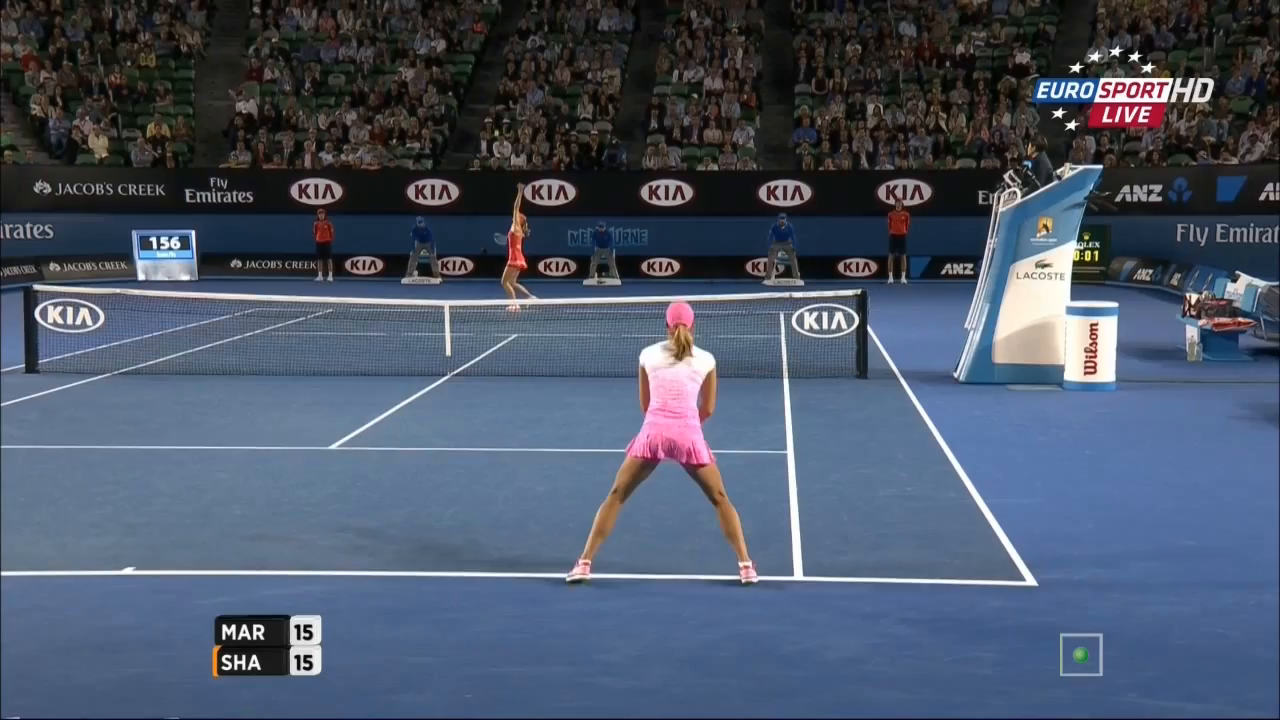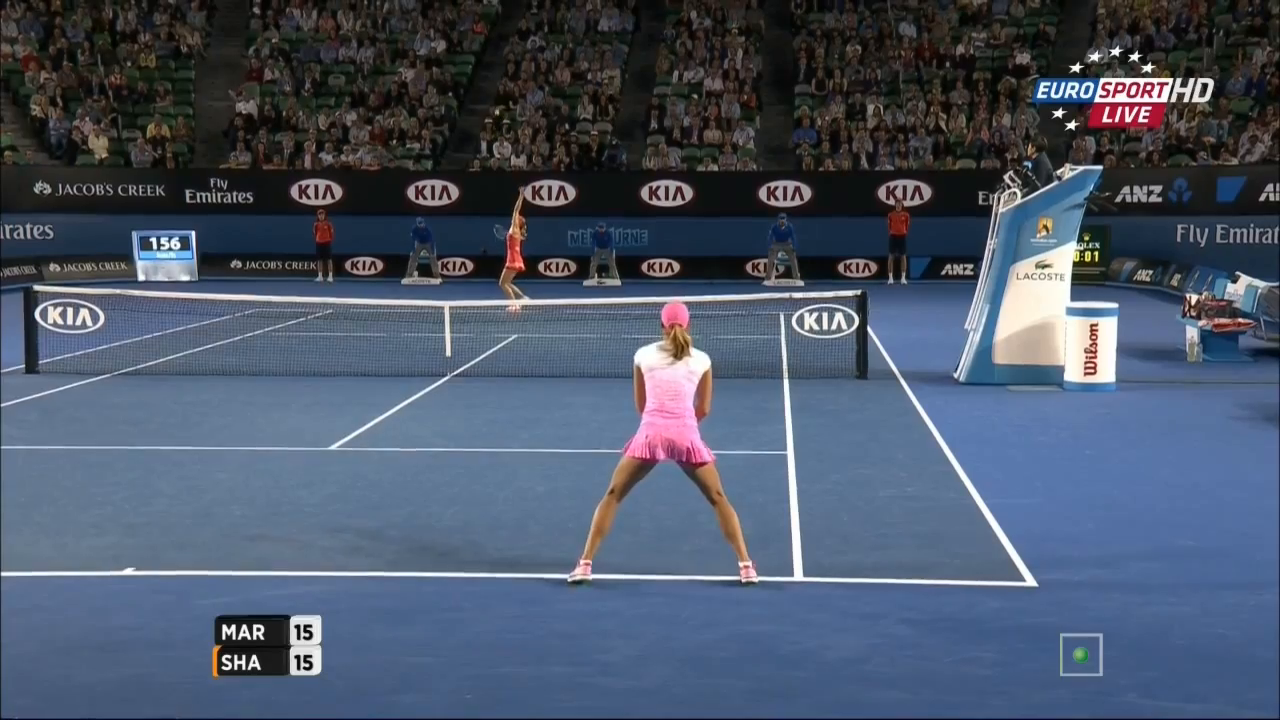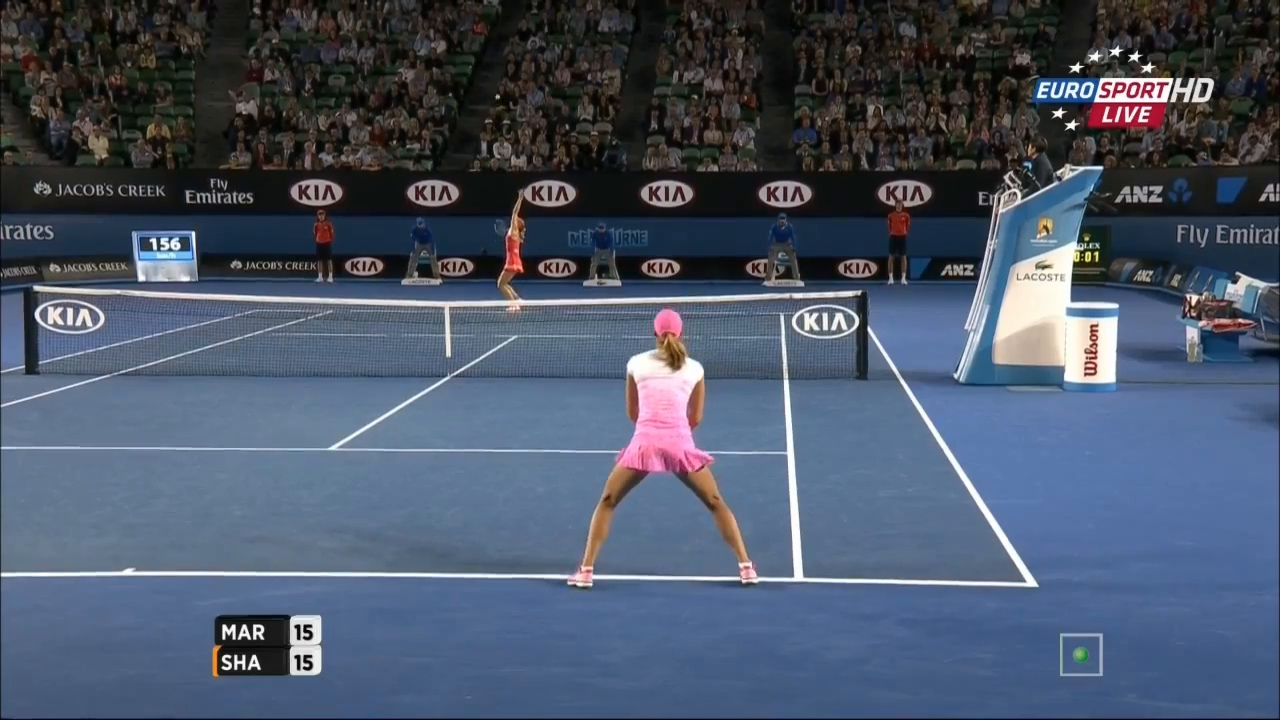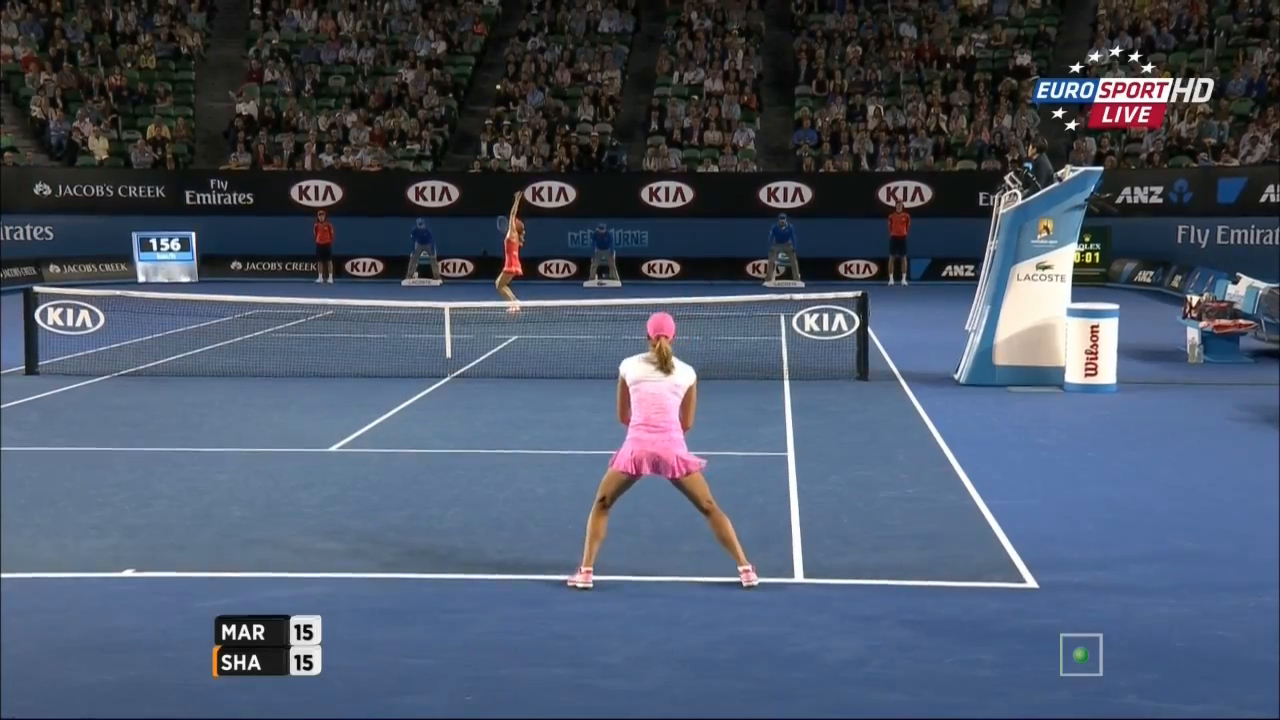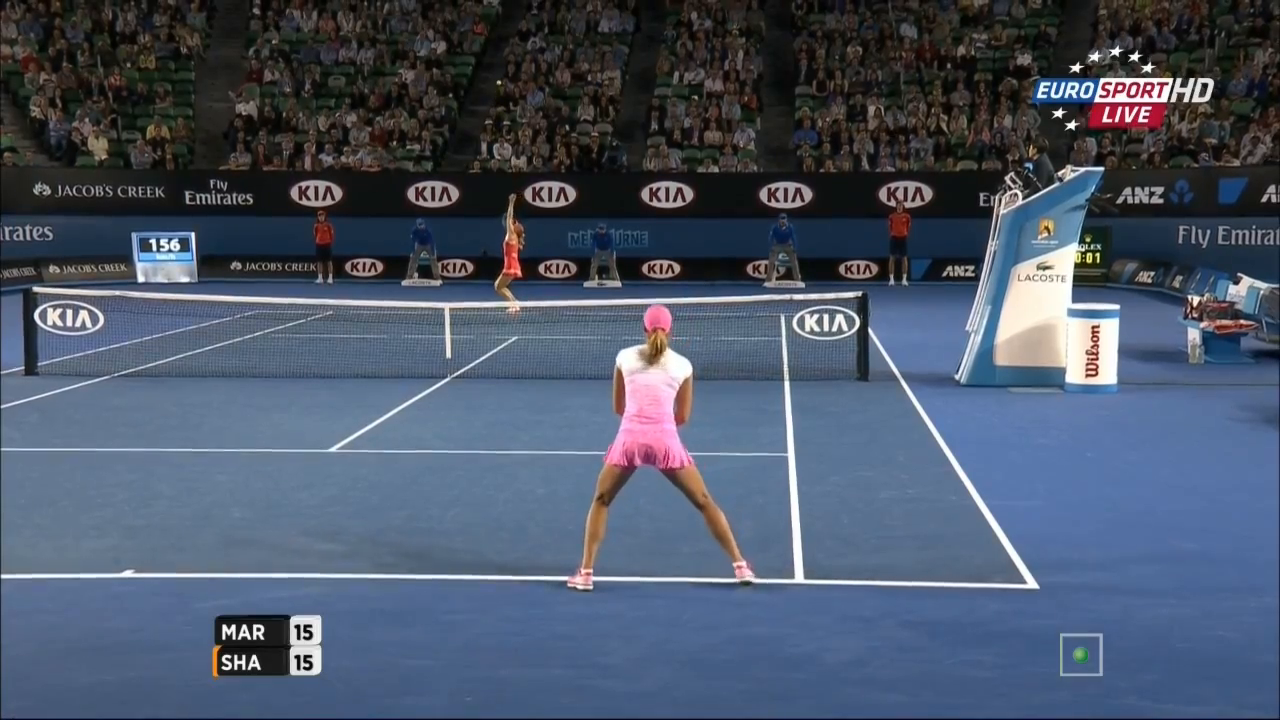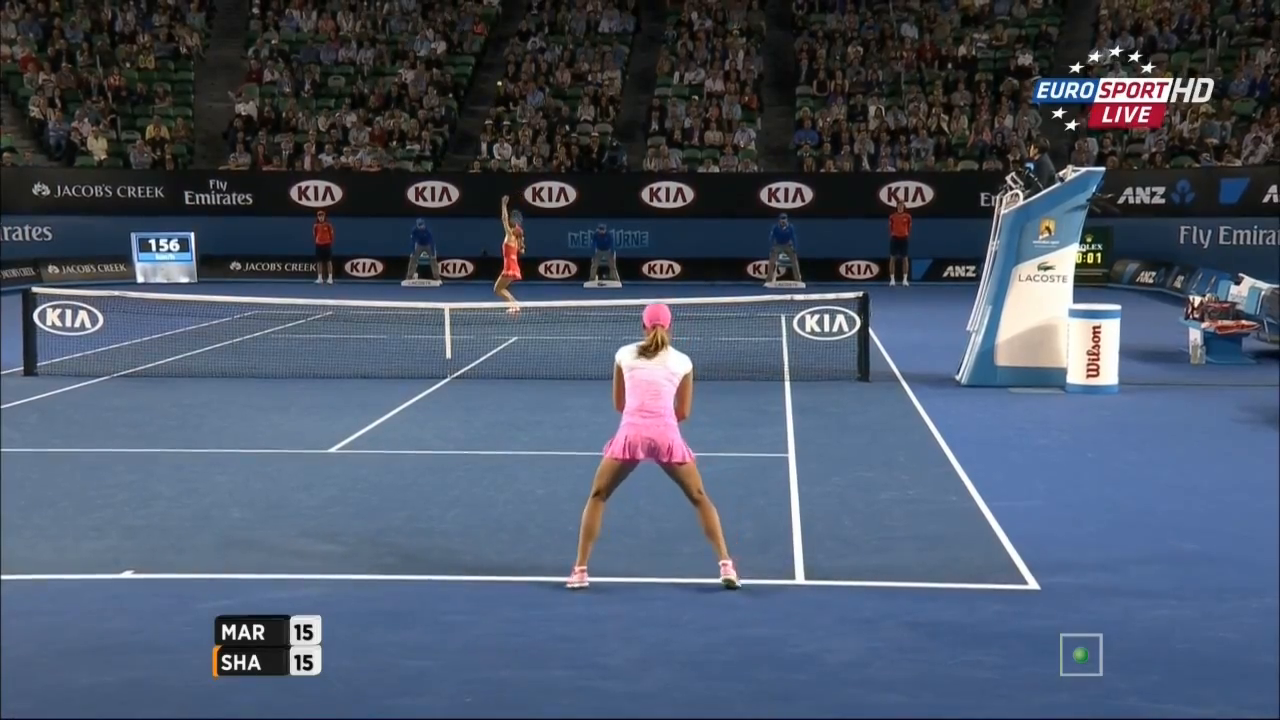
dt=0.1s
person 1, frame 1
left shoulder: (648, 355)
right shoulder: (706, 359)
right elbow: (708, 409)
left hip: (653, 433)
right hip: (688, 435)
left knee: (616, 496)
right knee: (720, 499)
left ankle: (584, 564)
right ankle: (745, 566)
person 1, frame 2
left shoulder: (643, 355)
right shoulder: (702, 360)
right elbow: (704, 409)
left hip: (651, 433)
right hip: (686, 435)
left knee: (613, 496)
right knee: (718, 499)
left ankle: (585, 564)
right ankle: (746, 566)
person 1, frame 3
left shoulder: (636, 363)
right shoulder: (695, 369)
right elbow: (695, 419)
left hip: (644, 443)
right hip: (680, 444)
left knee: (607, 503)
right knee: (716, 503)
left ankle: (585, 570)
right ankle: (745, 567)
person 1, frame 4
left shoulder: (628, 366)
right shoulder: (687, 372)
right elbow: (687, 422)
left hip: (636, 446)
right hip: (672, 447)
left knee: (601, 505)
right knee: (710, 508)
left ankle: (585, 571)
right ankle: (745, 570)
person 1, frame 5
left shoulder: (625, 357)
right shoulder: (683, 365)
right elbow: (683, 415)
left hip: (629, 438)
right hip: (665, 440)
left knee: (600, 502)
right knee: (703, 502)
left ankle: (585, 572)
right ankle: (739, 565)
person 1, frame 6
left shoulder: (624, 354)
right shoulder: (683, 361)
right elbow: (683, 412)
left hip: (632, 433)
right hip: (667, 434)
left knee: (597, 497)
right knee: (700, 498)
left ankle: (580, 571)
right ankle: (726, 565)
